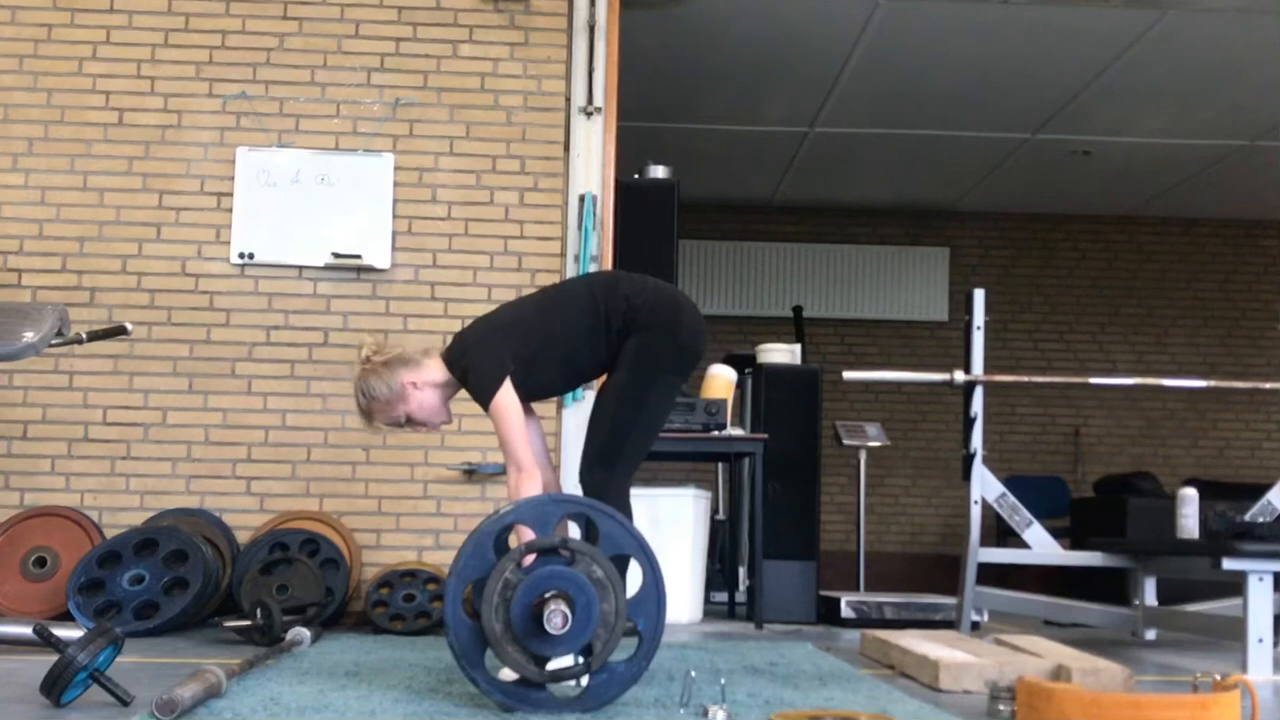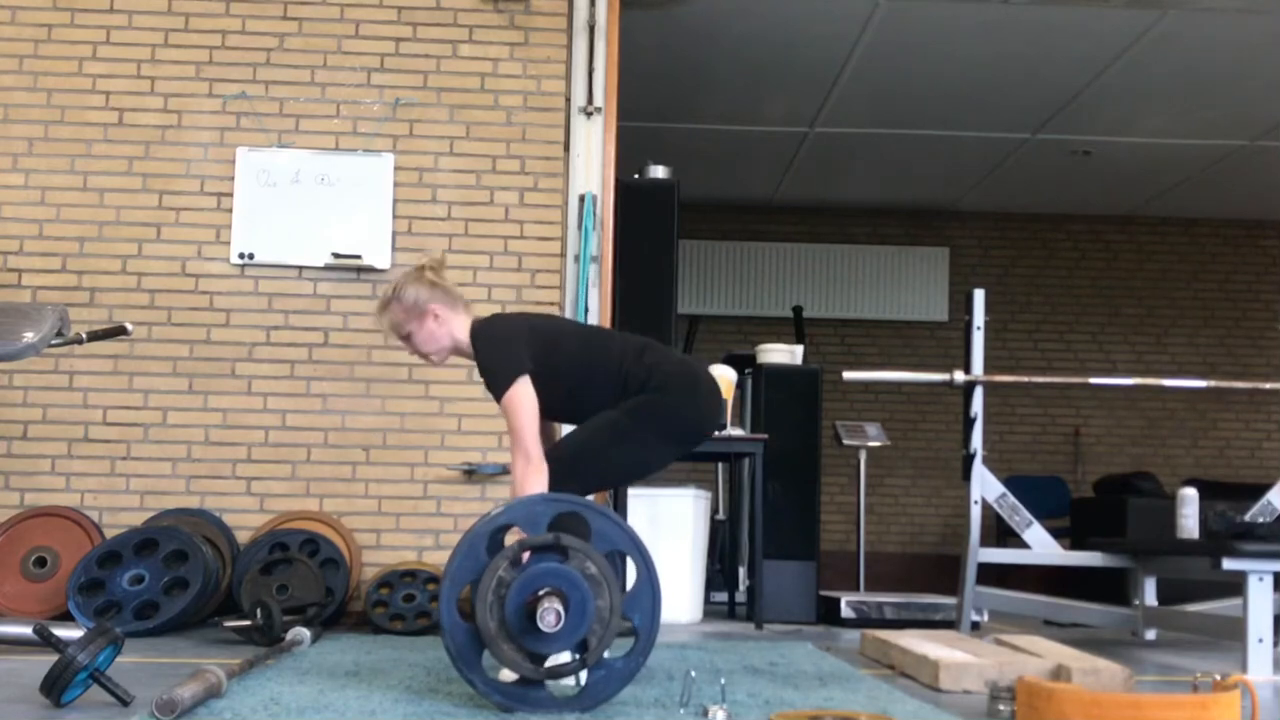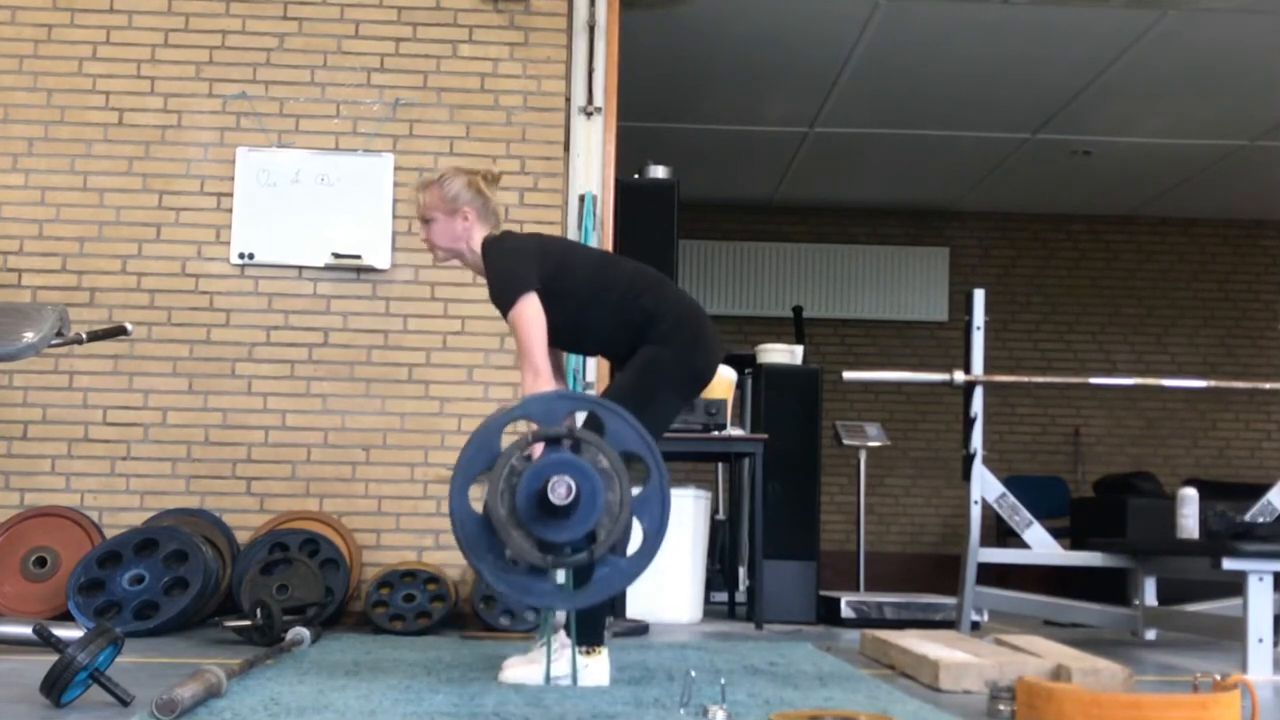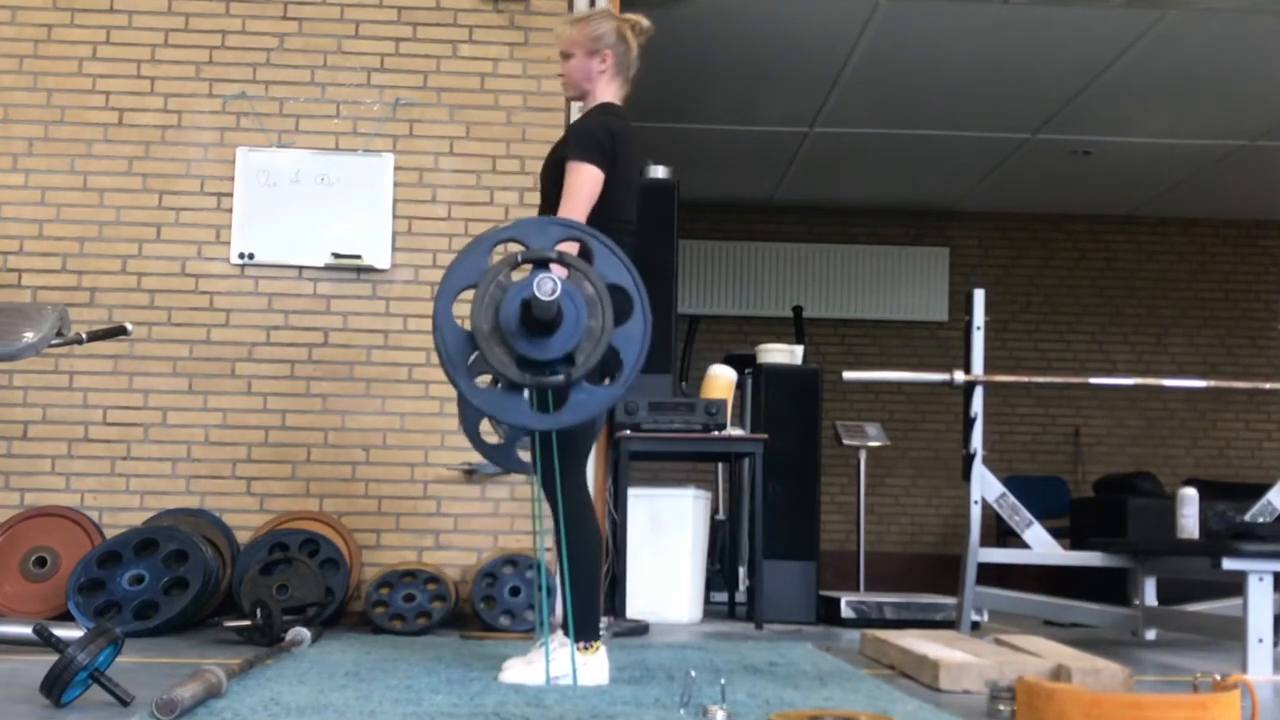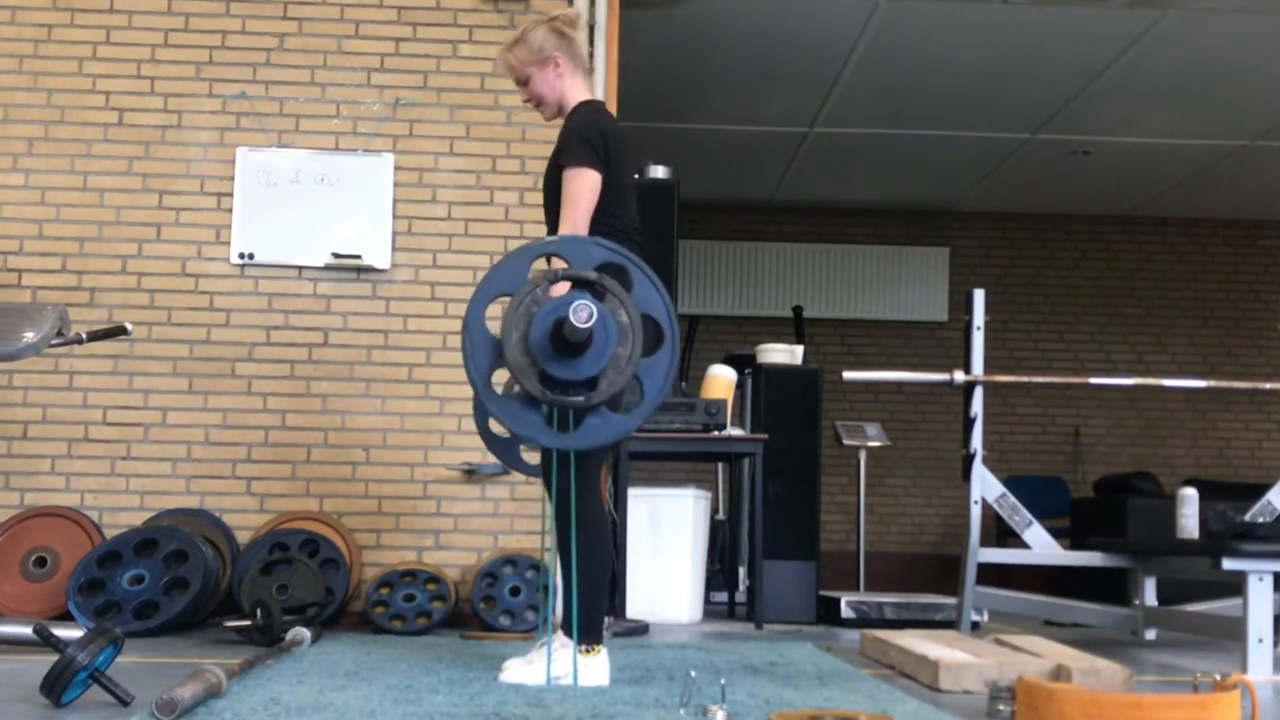
dt=1s
person 1, frame 1
left shoulder: (478, 362)
right shoulder: (481, 361)
left elbow: (524, 472)
right elbow: (540, 472)
left hip: (661, 327)
right hip: (653, 327)
left knee: (602, 476)
right knee: (601, 476)
person 1, frame 2
left shoulder: (497, 345)
right shoulder: (502, 339)
left elbow: (529, 462)
right elbow: (541, 459)
left hip: (677, 397)
right hip: (680, 396)
left knee: (553, 486)
right knee: (555, 486)
person 1, frame 3
left shoulder: (506, 259)
right shoulder: (517, 257)
left elbow: (537, 375)
right elbow: (549, 373)
left hip: (674, 345)
right hip: (673, 345)
left ankle: (586, 651)
right ankle: (580, 636)
person 1, frame 4
left shoulder: (595, 127)
right shoulder: (614, 130)
left elbow: (569, 227)
left knee: (562, 479)
right knee: (561, 477)
left ankle: (584, 649)
right ankle: (578, 636)
person 1, frame 5
left shoulder: (584, 127)
right shoulder: (597, 127)
left elbow: (573, 234)
left wrist: (553, 309)
left knee: (575, 484)
right knee: (570, 482)
left ankle: (585, 651)
right ankle: (576, 636)
